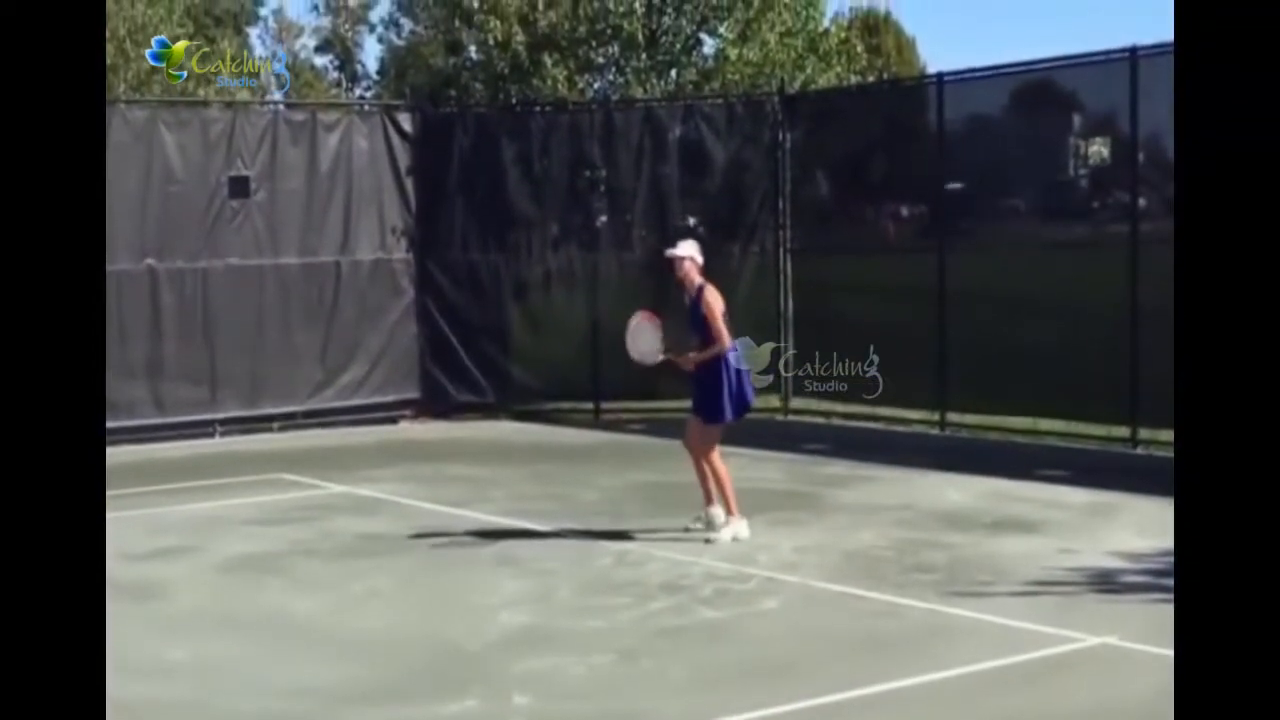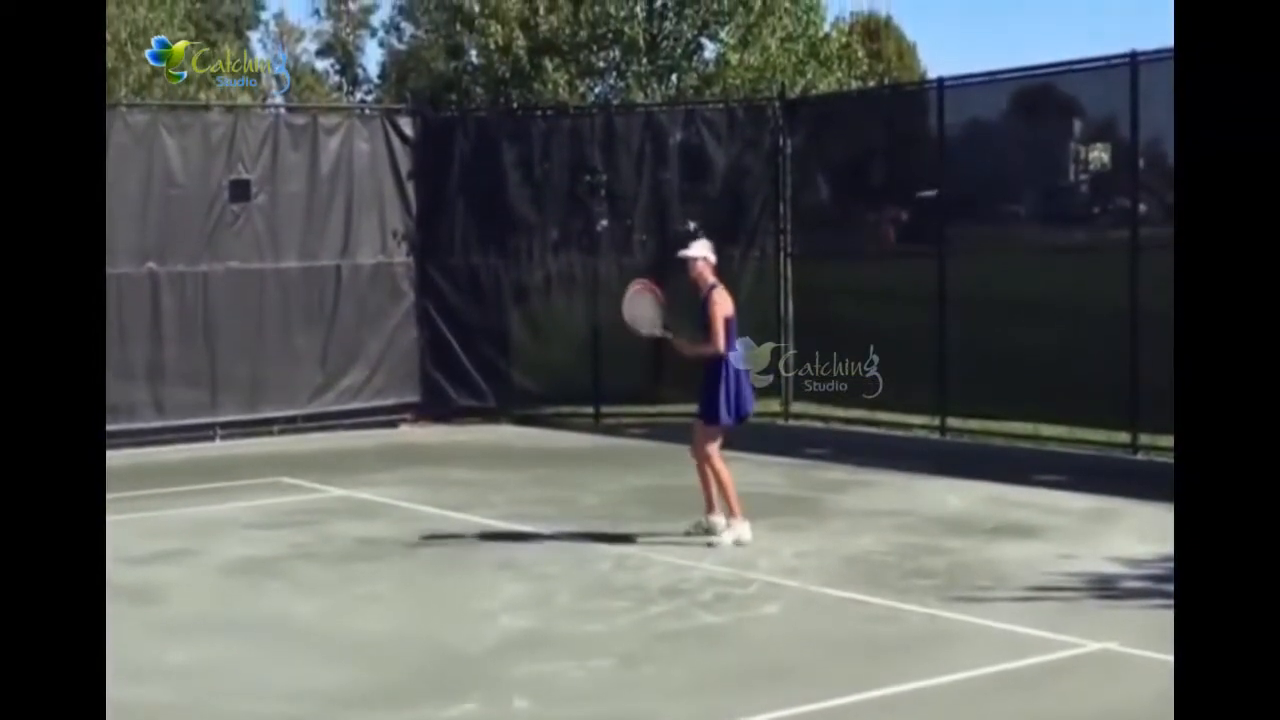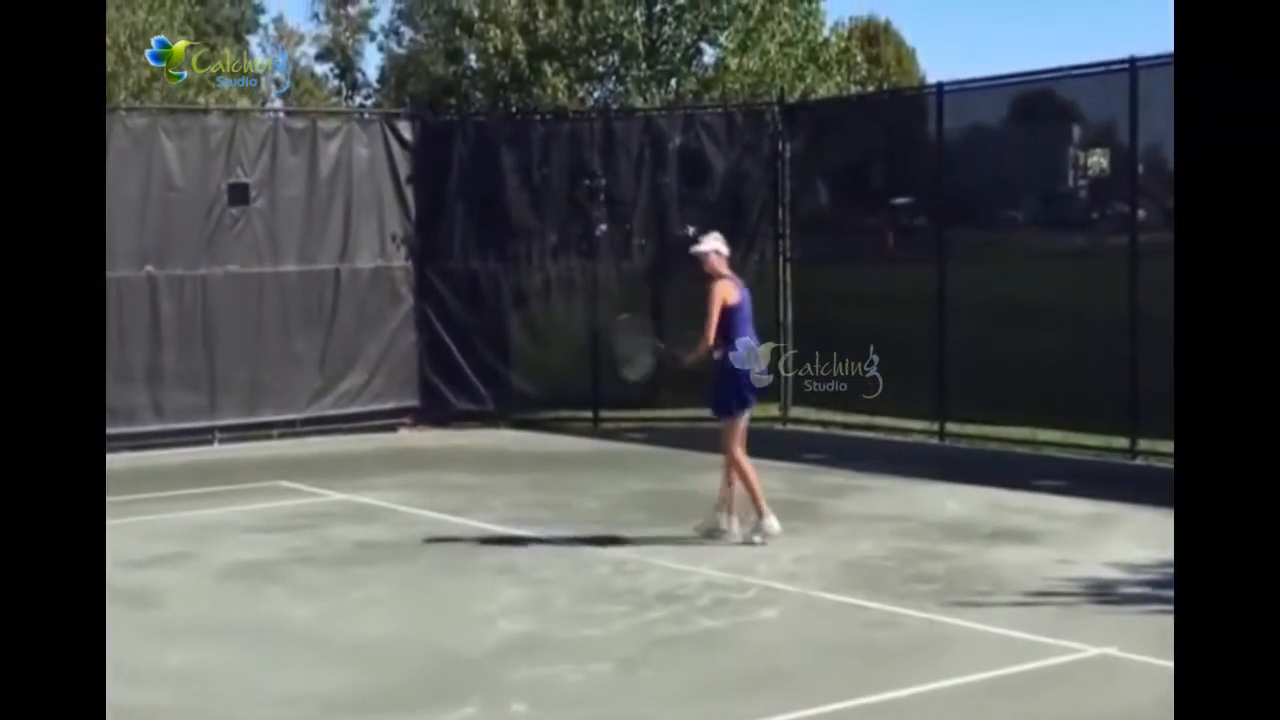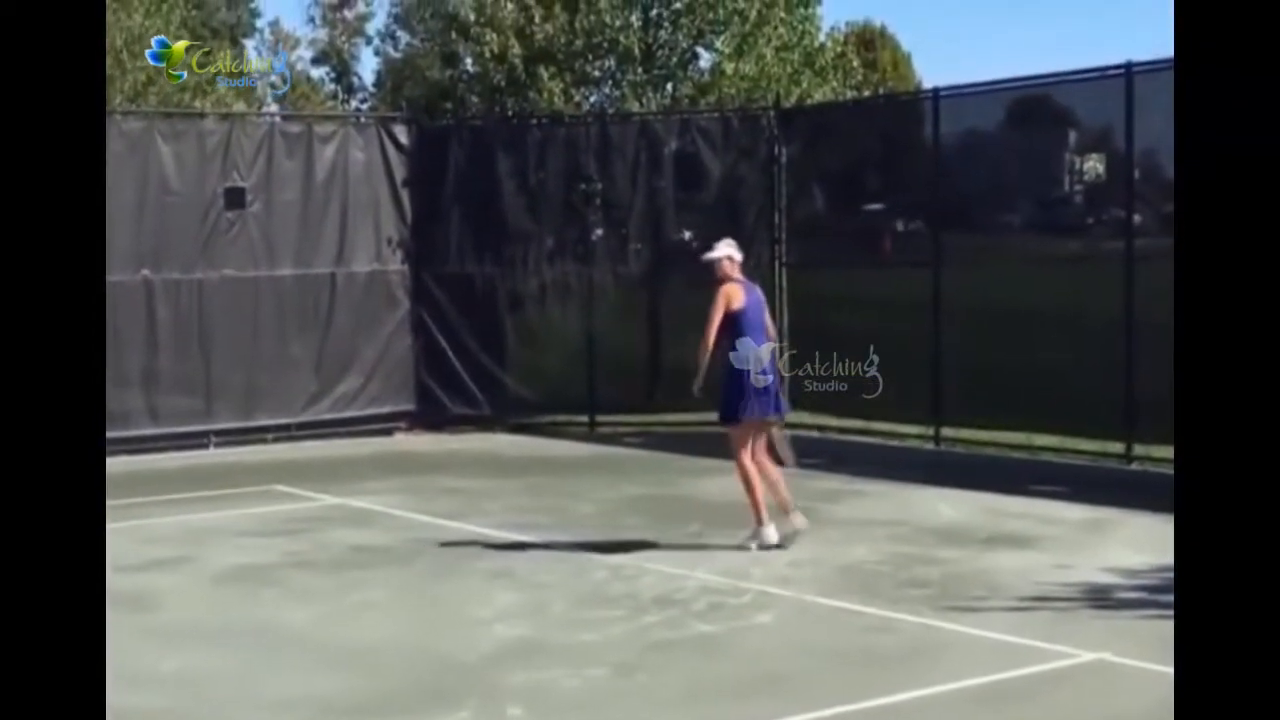
dt=0.2s
person 1, frame 1
left shoulder: (708, 295)
right shoulder: (689, 296)
left elbow: (724, 343)
left wrist: (694, 358)
right wrist: (692, 358)
left hip: (724, 373)
right hip: (710, 374)
left knee: (709, 450)
right knee: (691, 441)
left ankle: (736, 521)
right ankle: (713, 509)
person 1, frame 2
left shoulder: (716, 296)
right shoulder: (708, 293)
left elbow: (717, 347)
left wrist: (689, 349)
right wrist: (691, 345)
left hip: (727, 376)
right hip: (721, 375)
left knee: (708, 452)
right knee: (700, 449)
left ankle: (737, 523)
right ankle: (713, 516)
person 1, frame 3
left shoulder: (719, 286)
right shoulder: (736, 284)
left elbow: (709, 337)
left wrist: (694, 356)
right wrist: (719, 352)
left hip: (736, 367)
right hip: (747, 364)
left knee: (733, 448)
right knee: (732, 445)
left ankle: (765, 517)
right ankle: (723, 516)
person 1, frame 4
left shoulder: (726, 291)
right shoulder: (755, 291)
left elbow: (709, 338)
left wrist: (700, 376)
left hip: (744, 374)
right hip: (766, 373)
left knee: (742, 456)
right knee: (759, 455)
left ankle: (764, 527)
right ankle: (790, 513)
